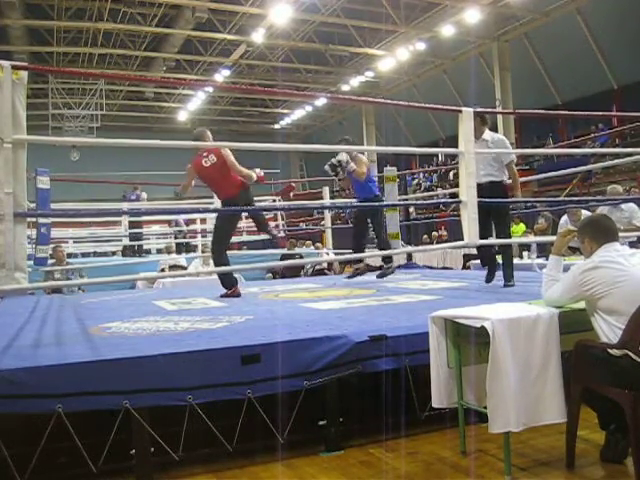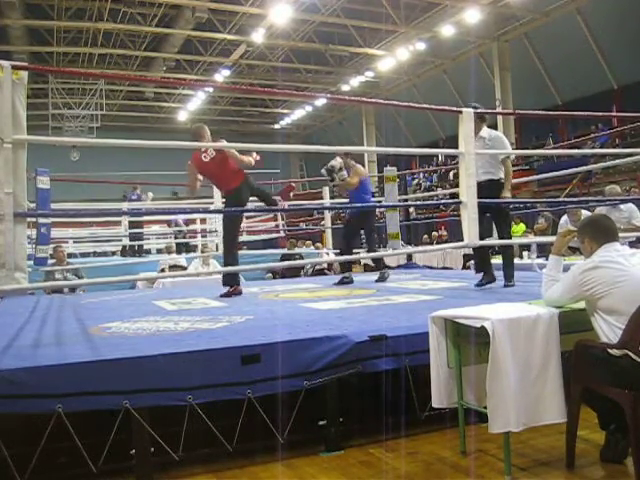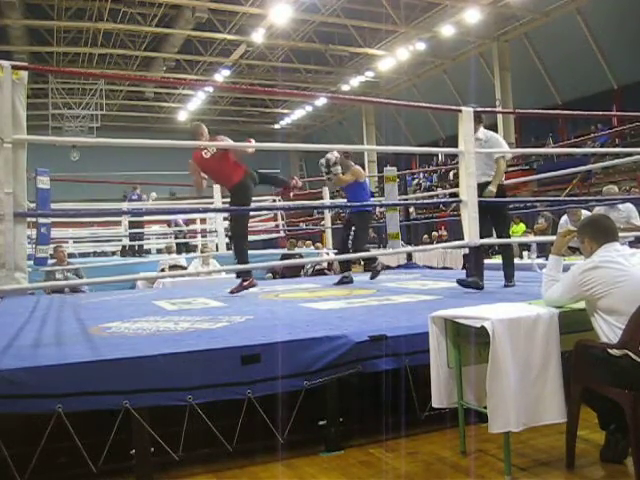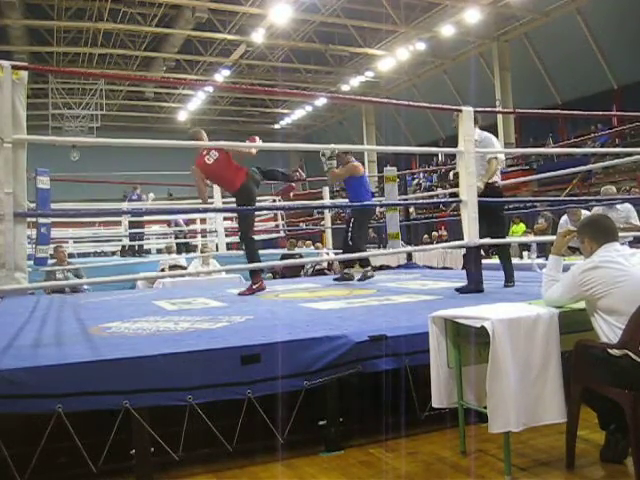
dt=0.1s
person 1, frame 1
left shoulder: (591, 267)
left elbow: (550, 297)
left wrist: (555, 254)
left knee: (565, 365)
right knee: (585, 358)
left ankle: (618, 427)
person 1, frame 2
left shoulder: (591, 267)
left elbow: (550, 297)
left wrist: (556, 254)
left knee: (565, 364)
right knee: (586, 357)
left ankle: (618, 426)
person 1, frame 3
left shoulder: (591, 267)
left elbow: (550, 297)
left wrist: (555, 254)
left knee: (565, 365)
right knee: (585, 357)
left ankle: (618, 427)
person 1, frame 4
left shoulder: (591, 267)
left elbow: (550, 297)
left wrist: (555, 253)
left knee: (565, 364)
right knee: (586, 356)
left ankle: (618, 426)
person 2, frame 1
left shoulder: (498, 140)
left elbow: (511, 167)
left wrist: (517, 193)
left hip: (497, 189)
right hip: (479, 191)
left knee: (503, 234)
right knee: (480, 234)
left ankle: (508, 276)
right ankle: (491, 264)
person 2, frame 2
left shoulder: (495, 137)
left elbow: (507, 163)
left wrist: (507, 189)
left hip: (496, 189)
right hip: (478, 190)
left knee: (503, 233)
right knee: (477, 233)
left ankle: (509, 275)
right ankle: (487, 272)
person 2, frame 3
left shoulder: (492, 138)
left elbow: (501, 163)
left wrist: (494, 185)
left hip: (492, 191)
right hip: (476, 191)
left knee: (502, 235)
left ankle: (509, 276)
right ankle: (475, 277)
person 2, frame 4
left shoulder: (487, 139)
left elbow: (495, 163)
left wrist: (483, 182)
left hip: (489, 191)
left knee: (497, 236)
left ankle: (508, 274)
right ankle: (474, 282)
person 3, frame 1
left shoulder: (193, 167)
right shoulder: (221, 151)
left elbow: (182, 193)
right elbow: (241, 173)
left wrist: (190, 182)
right wrist: (254, 175)
left hip: (230, 203)
right hip: (243, 192)
left knee: (218, 248)
left ankle: (232, 287)
right ankle: (267, 228)
person 3, frame 2
left shoulder: (193, 163)
right shoulder: (220, 144)
left elbow: (193, 191)
right elbow: (245, 163)
left wrist: (196, 179)
right wrist: (252, 158)
left hip: (234, 195)
right hip: (244, 182)
left knee: (229, 241)
left ankle: (232, 284)
right ankle: (275, 205)
person 3, frame 3
left shoulder: (195, 161)
right shoulder: (220, 140)
left elbow: (200, 190)
right elbow: (246, 152)
left wrist: (202, 178)
right wrist: (251, 145)
left hip: (239, 191)
right hip: (248, 176)
left knee: (237, 235)
right knee: (261, 176)
left ankle: (246, 278)
right ankle: (290, 184)
person 3, frame 4
left shoulder: (197, 168)
right shoulder: (220, 147)
left elbow: (204, 198)
right elbow: (250, 152)
left wrist: (205, 183)
right wrist: (256, 145)
left hip: (243, 195)
right hip: (251, 177)
left knee: (246, 237)
right knee: (262, 171)
left ankle: (257, 280)
right ankle: (293, 176)
person 4, frame 1
left shoulder: (360, 159)
right shoulder: (348, 164)
left elbow: (361, 176)
right elbow: (347, 183)
left wrist: (348, 164)
right wrist: (336, 172)
left hip: (372, 199)
right hip: (363, 201)
left knee: (379, 233)
right knee: (357, 236)
left ankle: (388, 264)
right ankle: (360, 266)
person 4, frame 2
left shoulder: (357, 169)
right shoulder: (348, 171)
left elbow: (350, 187)
right elbow: (342, 189)
left wrist: (340, 172)
right wrist: (332, 177)
left hip: (366, 211)
right hip: (355, 211)
left knee: (370, 244)
right knee: (345, 244)
left ankle: (383, 270)
right ankle: (347, 276)
person 4, frame 3
left shoulder: (355, 171)
right shoulder: (345, 171)
left elbow: (340, 183)
right elbow: (335, 184)
left wrist: (335, 167)
right wrist: (327, 172)
left hip: (363, 212)
right hip: (354, 212)
left knee: (357, 245)
right knee: (343, 244)
left ankle: (374, 264)
right ankle: (346, 275)
person 4, frame 4
left shoulder: (354, 166)
right shoulder: (347, 167)
left elbow: (335, 177)
right elbow: (333, 179)
left wrist: (330, 161)
right wrist: (327, 163)
left hip: (364, 209)
right hip: (358, 209)
left knee: (356, 241)
right knee: (348, 241)
left ankle: (367, 269)
right ankle: (346, 272)
